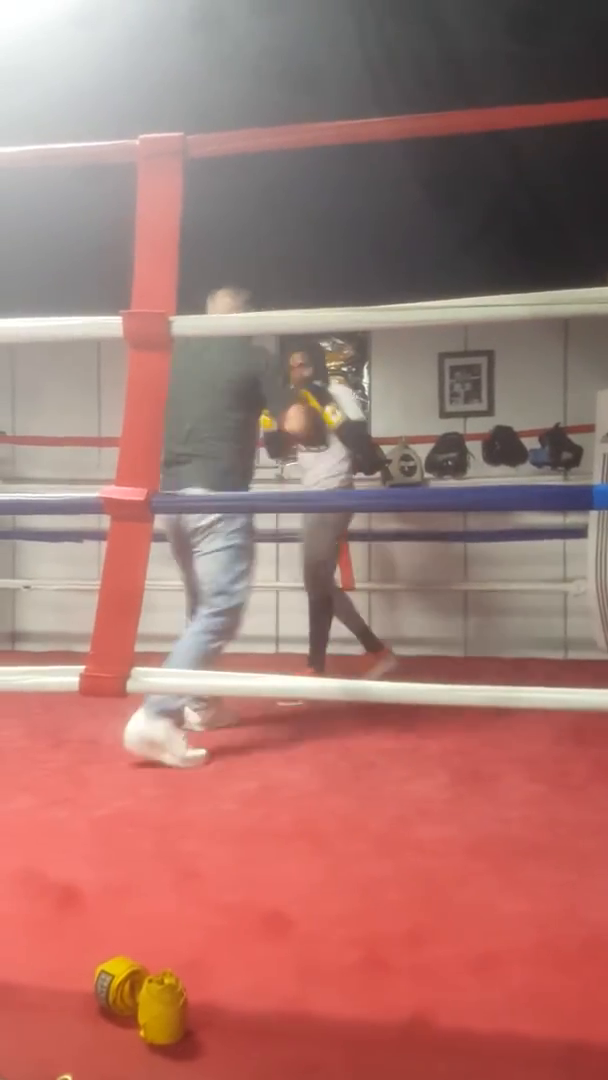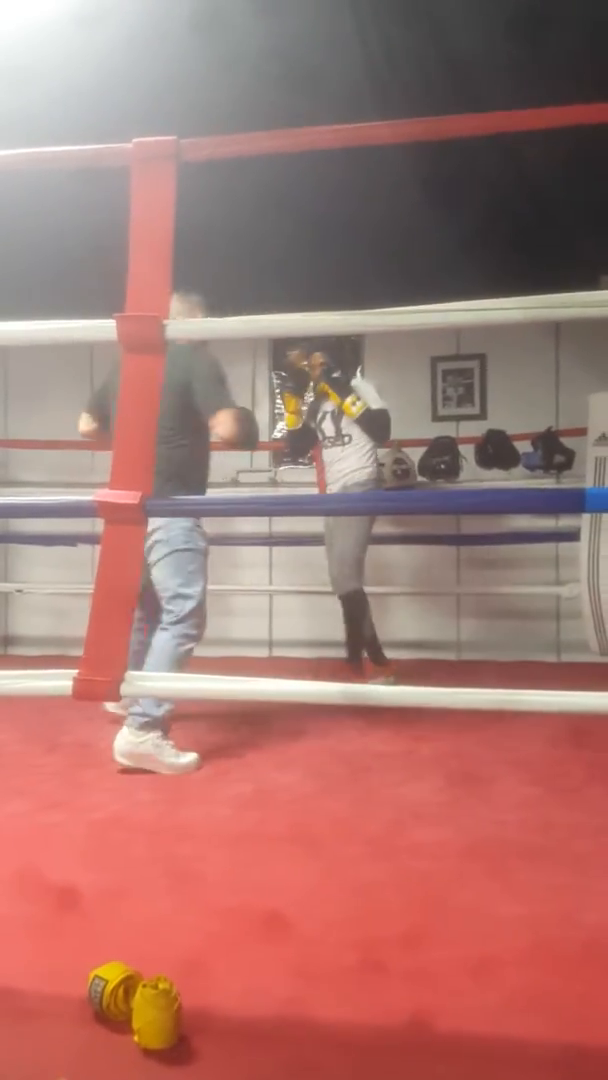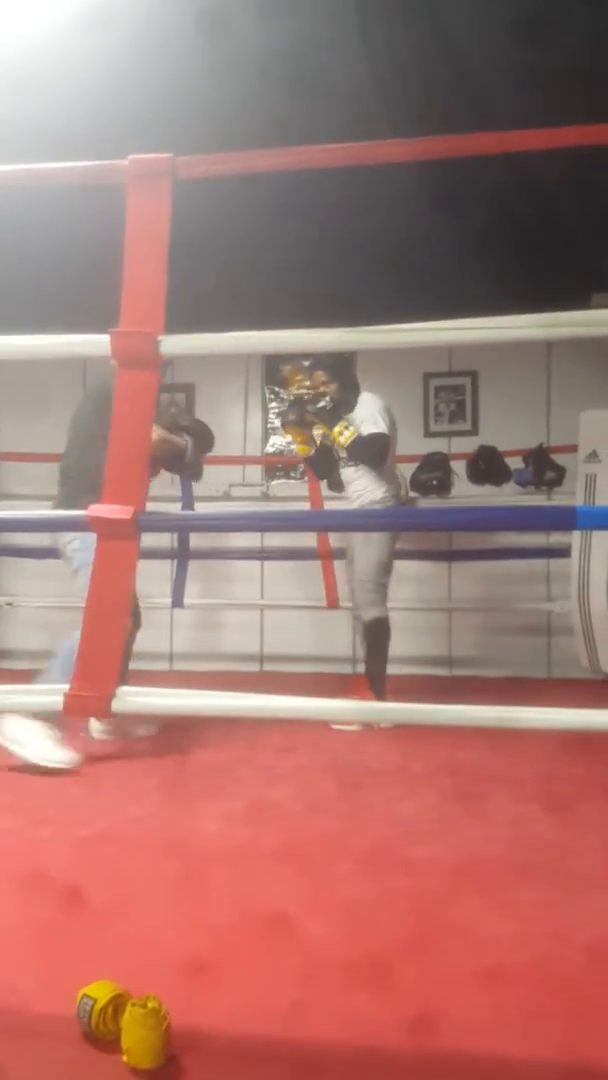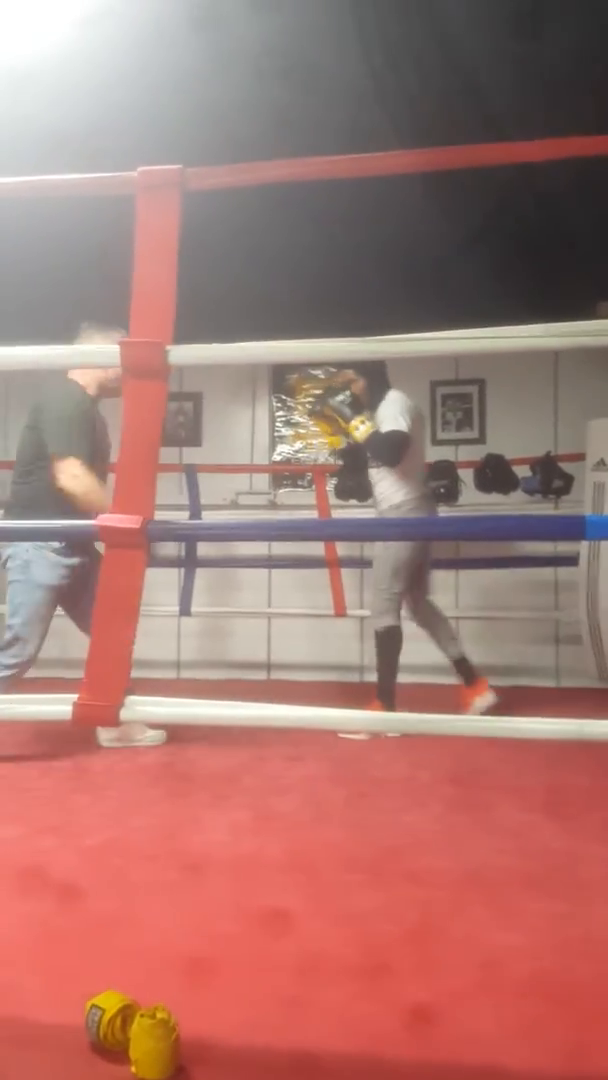
dt=0.3s
person 1, frame 1
left shoulder: (173, 358)
right shoulder: (256, 359)
right elbow: (298, 423)
left hip: (173, 497)
right hip: (217, 498)
left knee: (205, 603)
right knee: (218, 612)
left ankle: (200, 703)
right ankle: (156, 719)
person 1, frame 2
left shoulder: (126, 367)
right shoulder: (198, 361)
left elbow: (87, 426)
right elbow: (228, 429)
right wrist: (245, 419)
left knee: (150, 608)
right knee: (183, 615)
left ankle: (131, 695)
right ankle: (142, 730)
person 1, frame 3
left shoulder: (106, 386)
right shoulder: (121, 380)
left wrist: (172, 449)
right wrist: (185, 443)
left knee: (123, 620)
left ankle: (108, 716)
person 1, frame 4
left shoulder: (84, 406)
right shoulder: (67, 400)
right elbow: (71, 478)
left hip: (70, 545)
right hip: (38, 546)
left ankle: (114, 723)
person 2, frame 1
left shoulder: (338, 392)
left elbow: (359, 440)
right elbow: (276, 447)
left wrist: (323, 400)
left hip: (334, 494)
left knee: (317, 579)
right knee: (321, 581)
left ankle: (314, 670)
right ankle: (376, 650)
person 2, frame 2
left shoulder: (360, 387)
right shoulder: (317, 404)
left elbow: (381, 432)
right elbow: (294, 449)
left wrist: (343, 391)
right wrist: (292, 400)
left hip: (360, 490)
right hip: (335, 495)
left knee: (345, 572)
right knee: (342, 579)
left ankle: (355, 665)
right ankle: (377, 662)
person 2, frame 3
left shoulder: (369, 405)
right shoulder: (340, 415)
left elbow: (372, 455)
right elbow: (323, 469)
left wrist: (332, 420)
right wrist: (301, 431)
left hip: (379, 509)
right hip: (361, 512)
left knee: (368, 595)
right knee: (361, 596)
left ankle: (376, 698)
right ankle: (374, 683)
person 2, frame 4
left shoulder: (394, 402)
right shoulder: (376, 410)
left elbow: (390, 452)
right elbow: (361, 458)
left wrist: (352, 418)
right wrist: (338, 421)
left hip: (404, 515)
right hip: (401, 515)
left knee: (383, 605)
right knee: (418, 602)
left ankle: (385, 708)
right ankle: (474, 686)
